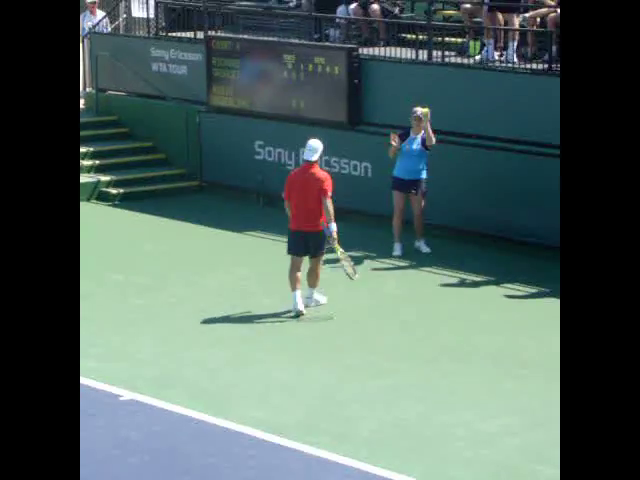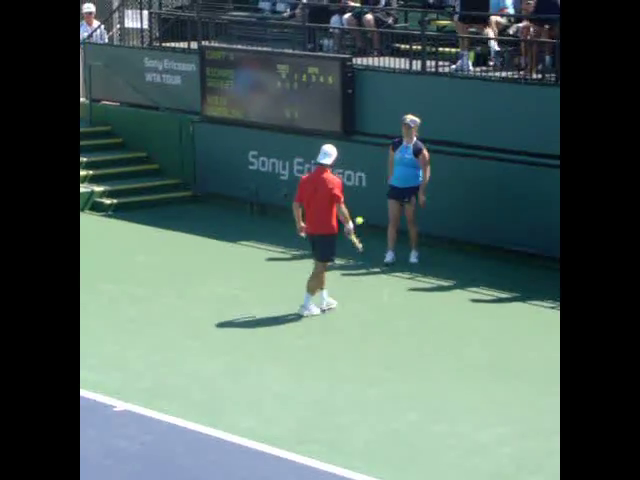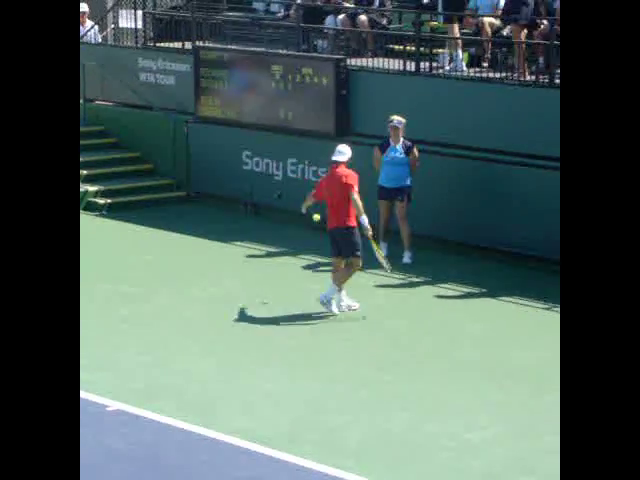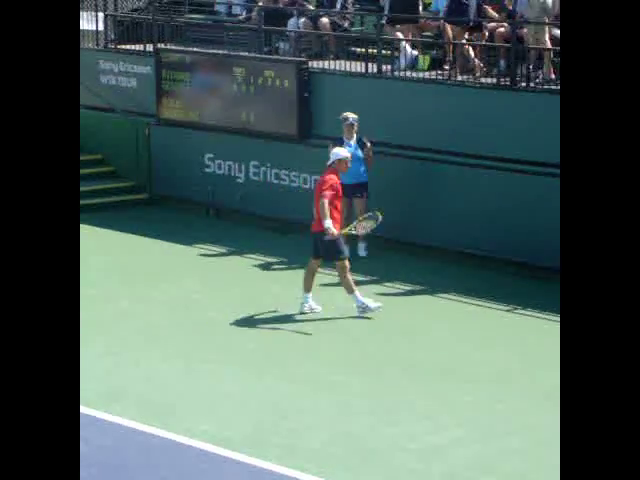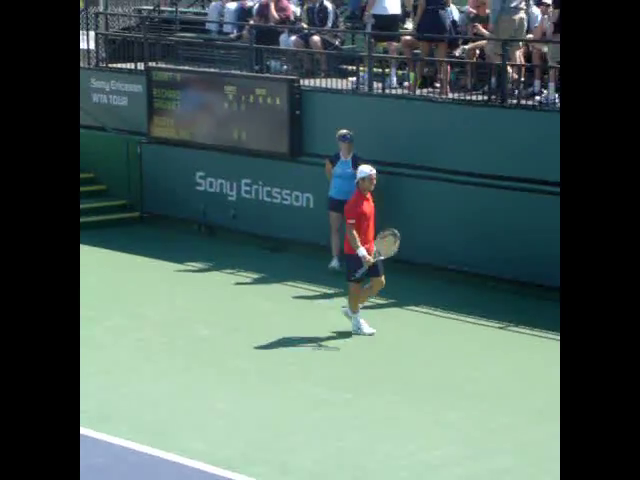
dt=0.4s
person 1, frame 1
left shoulder: (292, 176)
right shoulder: (323, 176)
left elbow: (287, 204)
right elbow: (327, 204)
right wrist: (332, 227)
left hip: (296, 227)
right hip: (317, 227)
left knee: (295, 265)
right knee: (315, 264)
left ankle: (298, 303)
right ankle: (312, 297)
person 1, frame 2
left shoulder: (305, 179)
right shoulder: (334, 181)
left elbow: (296, 204)
right elbow: (340, 208)
left wrist: (299, 223)
right wrist: (349, 226)
left hip: (311, 230)
right hip: (327, 231)
left knee: (319, 264)
right knee: (320, 268)
left ankle: (323, 300)
right ankle: (307, 306)
person 1, frame 3
left shoulder: (325, 179)
right shoulder: (348, 174)
left elbow: (312, 197)
right elbow: (354, 198)
left wrist: (304, 206)
right wrist: (364, 221)
left hip: (332, 226)
right hip: (346, 225)
left knee: (338, 264)
right knee: (354, 263)
left ankle: (342, 301)
right ankle: (328, 296)
person 1, frame 4
left shoulder: (325, 179)
right shoulder: (331, 180)
left elbow: (317, 202)
right elbow: (322, 202)
left wrist: (316, 216)
right wrist: (328, 224)
left hip: (318, 229)
right hip: (328, 231)
left knee: (313, 264)
right knee: (343, 266)
left ankle: (306, 302)
right ankle: (360, 303)
person 1, frame 5
left shoulder: (368, 197)
right shoulder: (354, 203)
right elbow: (351, 231)
right wrist: (362, 253)
left hip: (368, 249)
right hip: (355, 252)
left knee: (379, 282)
right knee: (355, 286)
left ankle: (351, 309)
right ankle: (357, 323)
person 2, frame 1
left shoulder: (425, 138)
right shoulder: (402, 136)
left elbow: (432, 142)
right elbow: (392, 156)
left wrist: (427, 125)
right wrist: (394, 146)
left hip: (417, 180)
right hip: (399, 178)
left knee: (418, 213)
right knee: (398, 212)
left ankle: (420, 241)
right ankle: (397, 244)
person 2, frame 2
left shoulder: (420, 149)
right shoulder: (394, 145)
left elbow: (426, 172)
left wrist: (422, 192)
right wrist: (390, 181)
left hip: (412, 188)
right hip: (395, 187)
left knee: (411, 221)
right knee: (393, 221)
left ankle: (414, 252)
right ankle: (390, 253)
person 2, frame 3
left shoulder: (409, 148)
right shoulder: (381, 147)
left elbow: (413, 167)
left hip: (402, 187)
right hip: (384, 186)
left knee: (402, 219)
right knee: (384, 218)
left ankle: (407, 252)
right ankle: (382, 242)
person 2, frame 4
left shoulder: (364, 144)
right shoulder: (336, 144)
left elbow: (369, 163)
left wrist: (360, 173)
right wrist: (343, 173)
left hip: (360, 184)
right hip: (343, 184)
left knee: (360, 215)
right knee: (344, 216)
left ankle: (362, 243)
person 2, frame 5
left shoulder: (357, 161)
right shoulder: (332, 160)
left hip: (351, 198)
right hip: (335, 198)
right knee: (335, 230)
right ankle: (335, 259)
